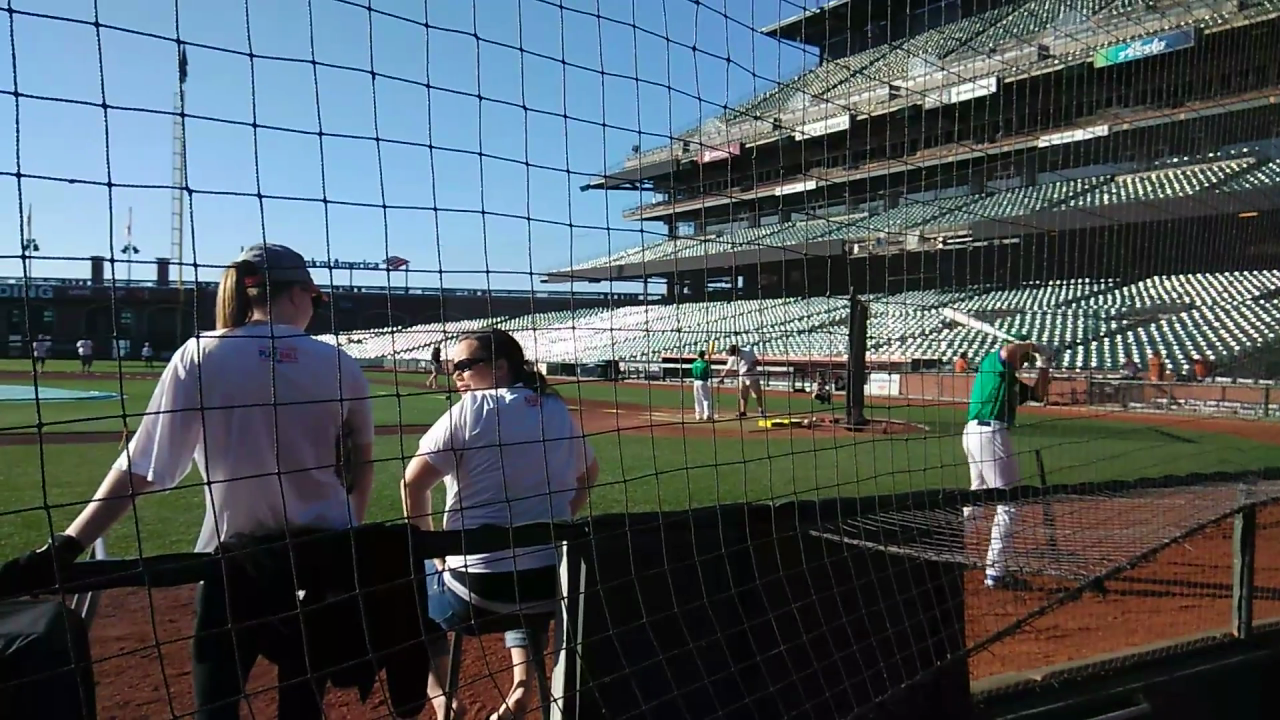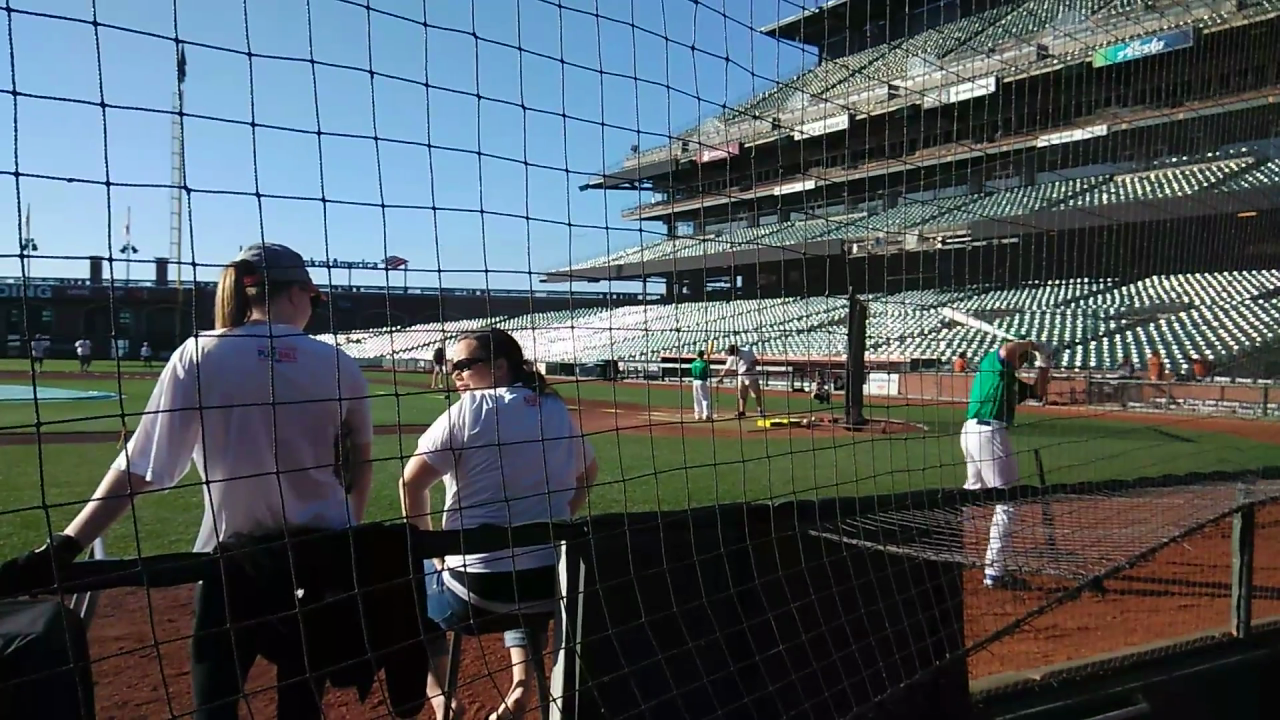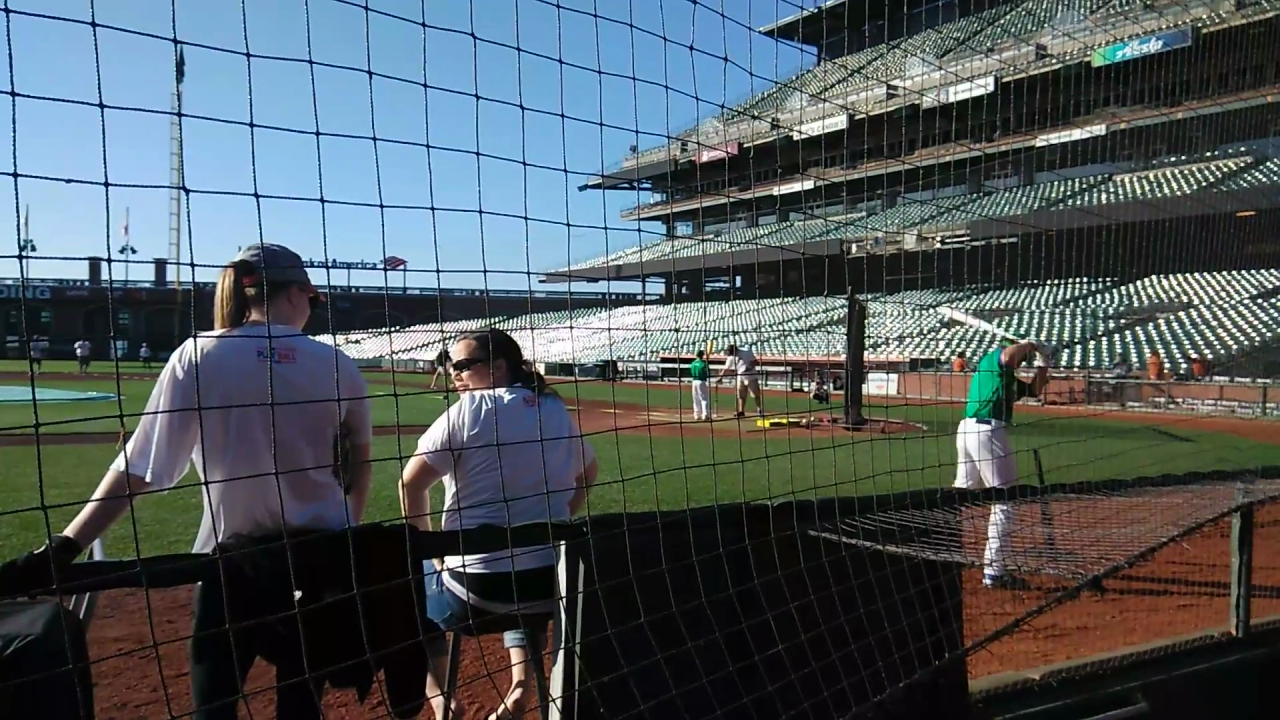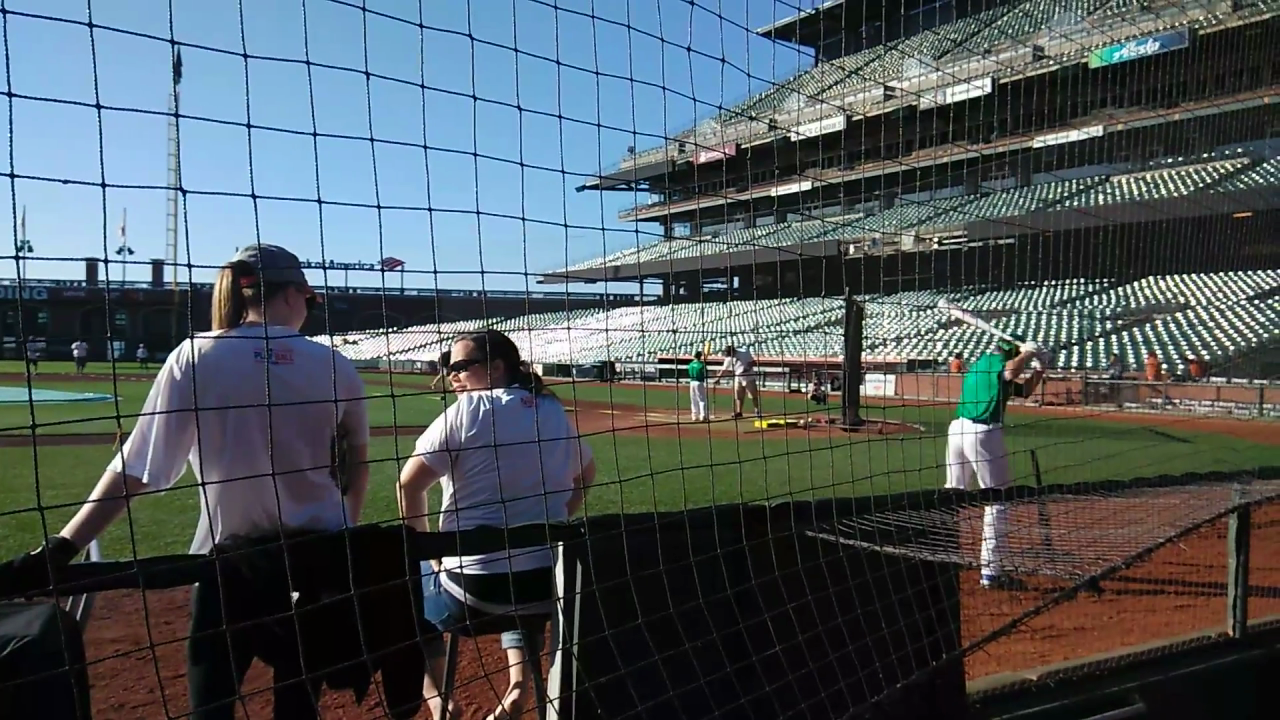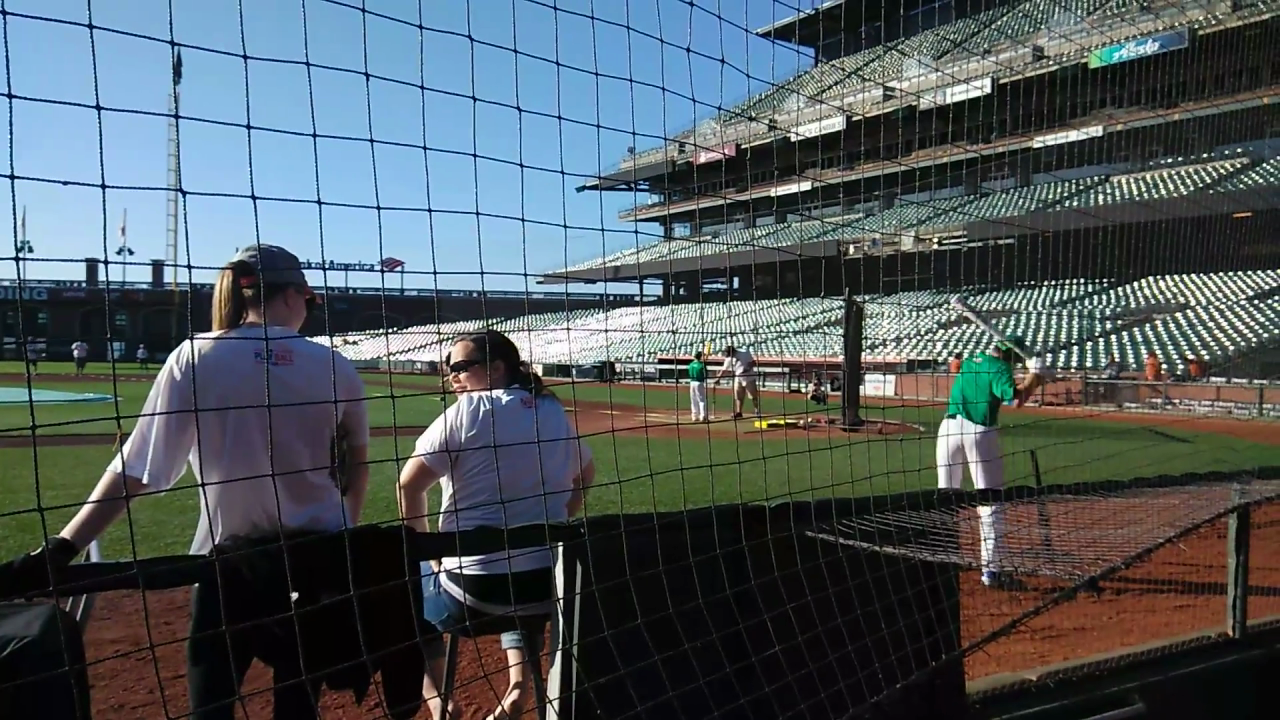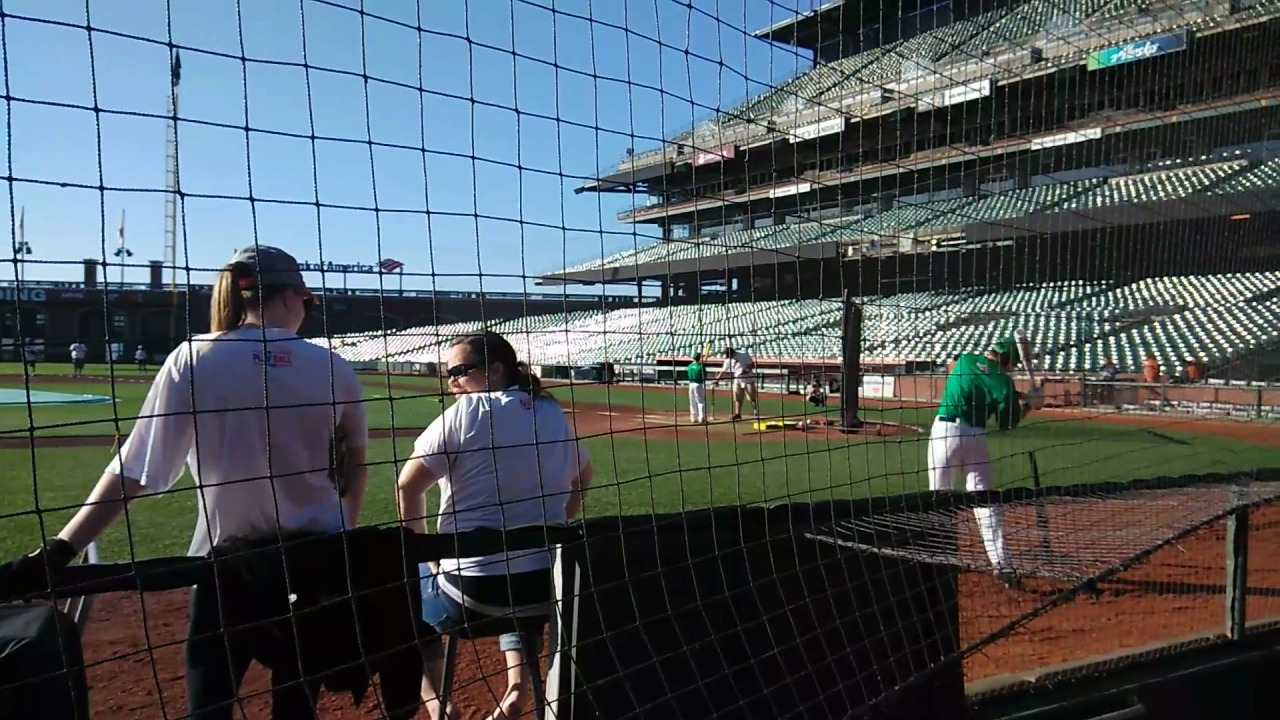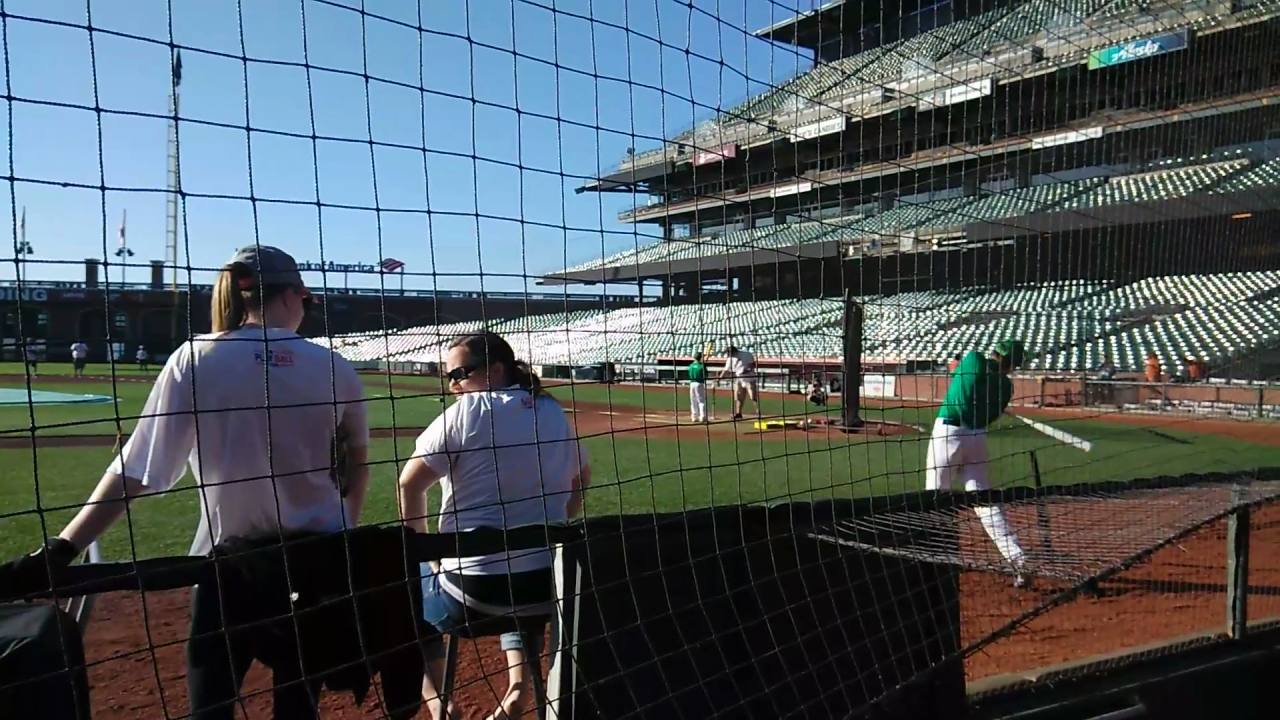
dt=0.1s
person 1, frame 1
left shoulder: (201, 357)
right shoulder: (340, 365)
left elbow: (140, 467)
right elbow: (361, 466)
left wrist: (68, 544)
right wrist: (346, 532)
person 1, frame 2
left shoulder: (199, 357)
right shoulder: (338, 364)
left elbow: (139, 467)
right elbow: (360, 465)
left wrist: (66, 544)
right wrist: (346, 530)
person 1, frame 3
left shoulder: (198, 358)
right shoulder: (338, 365)
left elbow: (138, 468)
right elbow: (360, 466)
left wrist: (66, 545)
right wrist: (345, 535)
person 1, frame 4
left shoulder: (196, 358)
right shoulder: (335, 366)
left elbow: (135, 469)
right elbow: (357, 467)
left wrist: (62, 546)
right wrist: (342, 535)
person 1, frame 5
left shoulder: (196, 359)
right shoulder: (335, 366)
left elbow: (135, 469)
right elbow: (356, 467)
left wrist: (62, 546)
right wrist: (341, 537)
person 1, frame 6
left shoulder: (194, 360)
right shoulder: (333, 368)
left elbow: (133, 471)
right elbow: (355, 469)
left wrist: (61, 548)
right wrist: (340, 537)
person 1, frame 7
left shoulder: (195, 360)
right shoulder: (334, 368)
left elbow: (136, 470)
right elbow: (356, 467)
left wrist: (62, 547)
right wrist: (341, 537)
person 2, frame 1
left shoulder: (470, 410)
right shoulder: (557, 410)
left elbow: (413, 483)
right elbow: (588, 474)
left hip: (478, 588)
right hip: (550, 583)
right ankle: (523, 680)
person 2, frame 2
left shoulder: (469, 409)
right shoulder: (556, 410)
left elbow: (411, 482)
right elbow: (588, 474)
left hip: (478, 587)
right hip: (549, 583)
right ankle: (523, 680)
person 2, frame 3
left shoulder: (469, 409)
right shoulder: (556, 410)
left elbow: (411, 483)
right elbow: (588, 473)
left hip: (477, 587)
right hip: (548, 584)
right ankle: (523, 680)
person 2, frame 4
left shoulder: (467, 410)
right shoulder: (554, 411)
left elbow: (409, 484)
right elbow: (585, 475)
left hip: (474, 589)
right hip: (546, 585)
left knee: (415, 584)
right ankle: (520, 682)
person 2, frame 5
left shoulder: (467, 411)
right shoulder: (554, 412)
left elbow: (409, 484)
right elbow: (585, 475)
left hip: (474, 588)
right hip: (546, 585)
right ankle: (520, 681)
person 2, frame 6
left shoulder: (466, 412)
right shoulder: (552, 413)
left elbow: (408, 487)
right elbow: (582, 478)
left wrist: (425, 555)
left hip: (473, 590)
right hip: (544, 587)
right ankle: (519, 684)
person 2, frame 7
left shoulder: (468, 411)
right shoulder: (553, 413)
left elbow: (409, 485)
right elbow: (581, 480)
left hip: (474, 590)
right hip: (546, 587)
right ankle: (519, 685)
person 3, frame 1
left shoulder: (1010, 377)
right shoulder: (994, 360)
left elbow: (1039, 395)
right elbow: (1007, 351)
left wrist: (1044, 366)
right wrist: (1030, 346)
left hip: (975, 433)
right hip: (989, 434)
left knee: (979, 492)
right knee: (1006, 502)
right ankle: (995, 571)
person 3, frame 2
left shoulder: (1009, 376)
right shoulder: (993, 359)
left elbow: (1038, 393)
right elbow: (1006, 350)
left wrist: (1044, 364)
right wrist: (1029, 344)
left hip: (973, 432)
right hip: (988, 433)
left knee: (973, 489)
right knee: (1005, 502)
right ankle: (994, 570)
person 3, frame 3
left shoulder: (993, 366)
right shoulder: (994, 358)
left elbow: (1034, 390)
right elbow: (1007, 355)
left wrist: (1042, 364)
right wrist: (1028, 346)
left hip: (966, 430)
right hip: (988, 432)
left knee: (963, 490)
right knee: (1001, 501)
right ankle: (993, 569)
person 3, frame 4
left shoulder: (985, 365)
right shoulder: (993, 361)
left elbow: (1025, 390)
right elbow: (1009, 372)
left wrist: (1038, 367)
right wrist: (1026, 353)
left hip: (958, 431)
right hip: (983, 434)
right knee: (996, 501)
right ankle: (990, 570)
person 3, frame 5
left shoulder: (971, 362)
right shoulder: (1002, 369)
right elbow: (1016, 401)
left wrist: (1032, 376)
right wrist: (1034, 376)
left hip: (951, 428)
right hip: (980, 434)
right knee: (989, 500)
right ankle: (992, 568)
person 3, frame 6
left shoulder: (964, 360)
right shoulder: (1001, 380)
right elbow: (1007, 423)
left wrist: (1017, 398)
right wrist: (1031, 404)
left hip: (943, 431)
right hip: (972, 437)
right ankle: (1001, 564)
person 3, frame 7
left shoulder: (972, 359)
right shoulder: (1006, 385)
left hip: (947, 433)
right hip: (975, 439)
right knee: (985, 501)
right ankle: (1017, 561)
